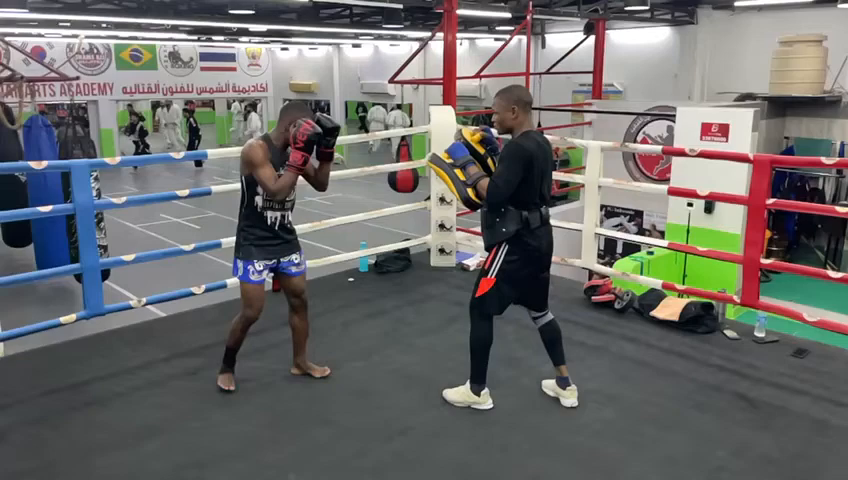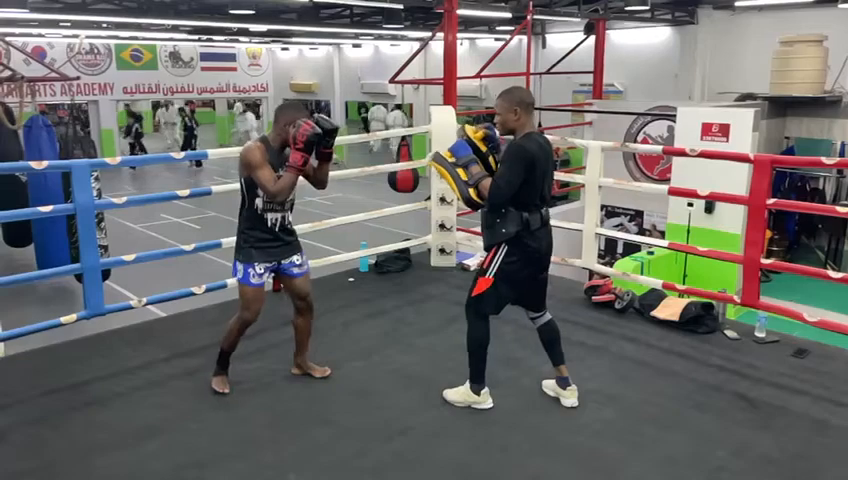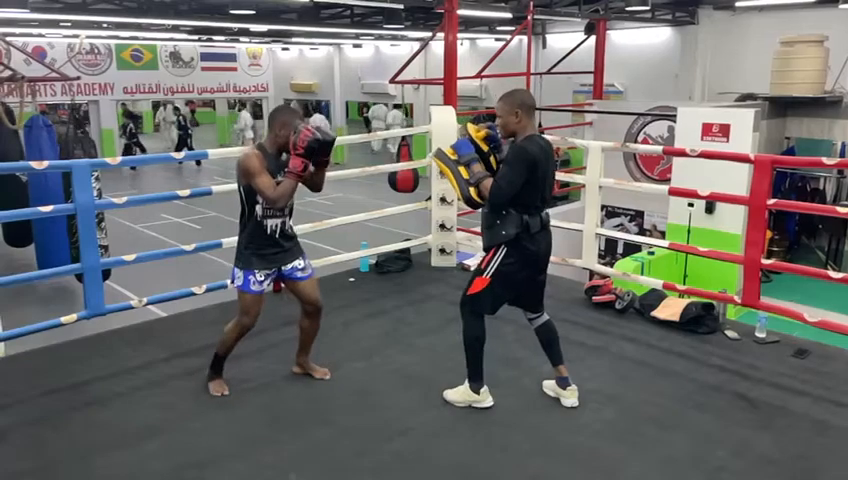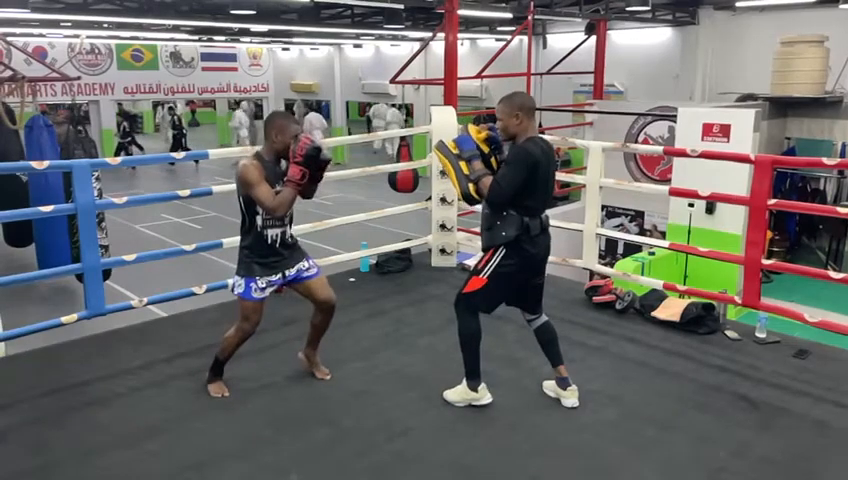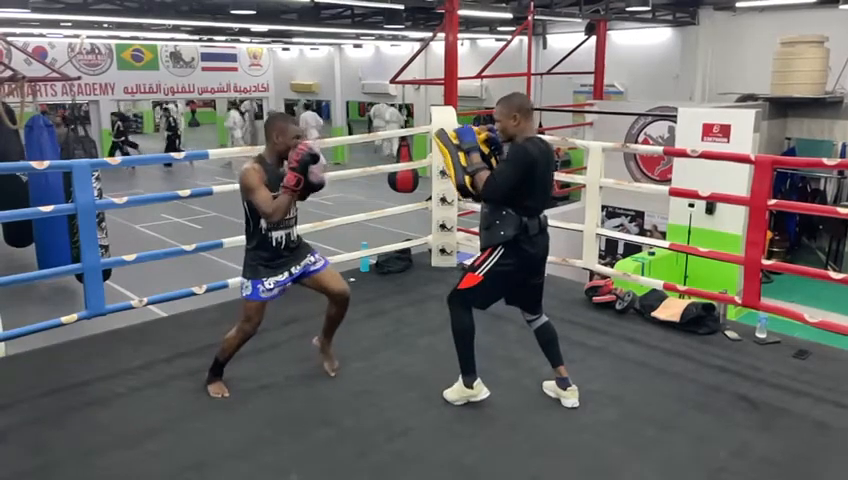
dt=0.5s
person 1, frame 1
left shoulder: (518, 148)
right shoulder: (540, 143)
left elbow: (494, 195)
left wrist: (467, 163)
right wrist: (494, 151)
left hip: (516, 242)
right hip: (538, 237)
left knee: (480, 309)
right knee: (538, 309)
left ankle: (477, 391)
right ankle: (564, 384)
person 1, frame 2
left shoulder: (520, 149)
right shoulder: (542, 144)
left elbow: (496, 195)
left wrist: (470, 162)
left hip: (515, 243)
right hip: (537, 238)
left knee: (476, 308)
right knee: (536, 309)
left ankle: (477, 390)
right ankle: (564, 383)
person 1, frame 3
left shoulder: (522, 151)
right shoulder: (542, 147)
left elbow: (496, 196)
left wrist: (472, 161)
left hip: (515, 245)
right hip: (536, 240)
left knee: (471, 306)
right knee: (534, 310)
left ankle: (476, 389)
right ankle: (564, 384)
person 1, frame 4
left shoulder: (523, 153)
right shoulder: (543, 149)
left elbow: (495, 195)
left wrist: (473, 158)
left hip: (513, 246)
right hip: (534, 242)
left knee: (466, 305)
right knee: (533, 311)
left ankle: (474, 387)
right ankle: (564, 384)
person 1, frame 5
left shoulder: (522, 153)
right shoulder: (542, 149)
left elbow: (489, 191)
left wrist: (472, 151)
right wrist: (494, 149)
left hip: (512, 246)
right hip: (533, 242)
left knee: (459, 301)
right knee: (532, 312)
left ankle: (470, 383)
right ankle: (564, 384)
person 2, frame 1
left shoulder: (294, 150)
right shoulder: (255, 150)
left elbow: (320, 185)
right elbow: (276, 191)
left wrist: (325, 149)
right wrist: (300, 154)
left hip: (286, 240)
right hip: (254, 243)
left knee: (299, 301)
right knee: (252, 311)
left ankle: (300, 362)
right ankle: (227, 366)
person 2, frame 2
left shoulder: (291, 150)
right shoulder: (254, 152)
left elbow: (320, 183)
right elbow: (276, 193)
left wrist: (324, 150)
right wrist: (300, 155)
left hip: (286, 241)
right hip: (254, 246)
left knee: (304, 302)
right knee: (249, 314)
left ankle: (301, 361)
right ankle: (220, 368)
person 2, frame 3
left shoulder: (288, 155)
right shoulder: (252, 159)
left elbow: (316, 187)
right elbow: (276, 199)
left wrist: (321, 158)
right wrist: (299, 160)
left hip: (288, 247)
right hip: (255, 253)
left knee: (314, 304)
right knee: (246, 320)
left ankle: (302, 361)
right ankle: (214, 372)
person 2, frame 4
left shoulder: (286, 163)
right shoulder: (250, 169)
left elbow: (306, 194)
right elbow: (276, 209)
left wrist: (315, 171)
right wrist: (299, 169)
left hip: (289, 252)
right hip: (257, 261)
left knee: (327, 301)
right knee: (247, 326)
left ankle: (310, 353)
right ankle: (214, 375)
person 2, frame 5
left shoulder: (287, 164)
right shoulder: (252, 172)
right elbow: (273, 215)
left wrist: (308, 183)
right wrist: (295, 175)
left hip: (296, 250)
right hip: (263, 261)
left knee: (341, 293)
right knee: (248, 327)
left ankle: (325, 342)
right ankle: (214, 375)
